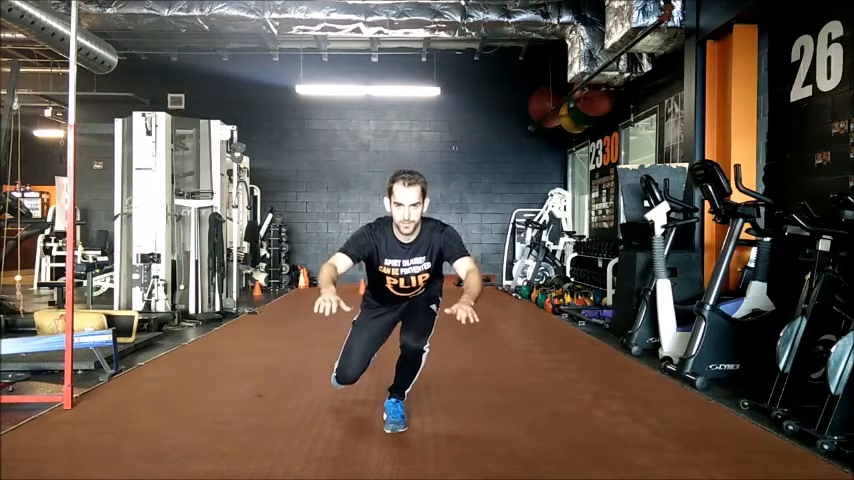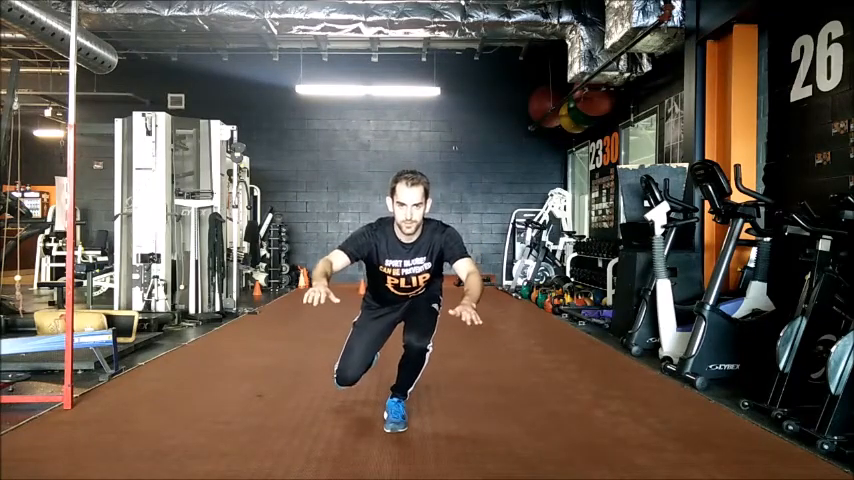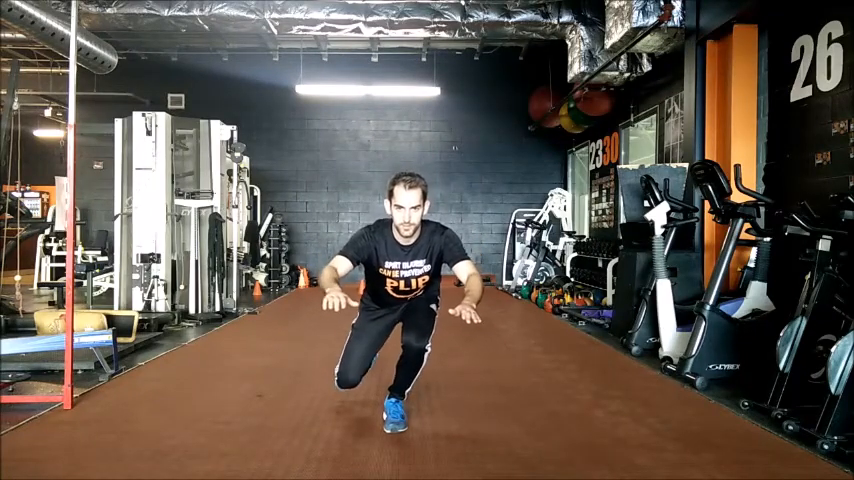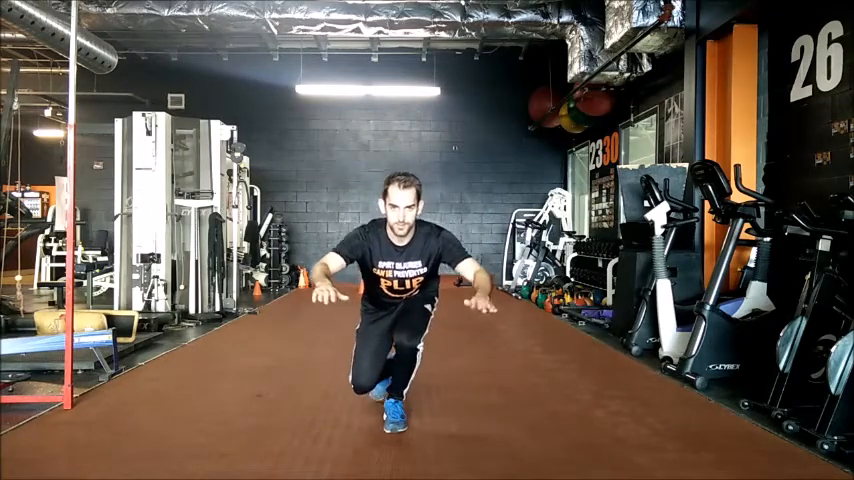
dt=0.5s
person 1, frame 1
left shoulder: (442, 235)
right shoulder: (371, 235)
left elbow: (470, 271)
right elbow: (332, 265)
left wrist: (466, 300)
right wrist: (328, 290)
left hip: (422, 300)
right hip: (379, 303)
left knee: (414, 343)
right knee: (346, 375)
left ankle: (395, 400)
right ankle: (366, 354)
person 1, frame 2
left shoulder: (443, 235)
right shoulder: (372, 235)
left elbow: (471, 273)
right elbow: (330, 261)
left wrist: (468, 302)
right wrist: (320, 281)
left hip: (423, 300)
right hip: (379, 303)
left knee: (417, 343)
right knee: (346, 377)
left ankle: (397, 400)
right ankle: (369, 354)
person 1, frame 3
left shoulder: (441, 237)
right shoulder: (370, 237)
left elbow: (471, 275)
right elbow: (331, 269)
left wrist: (468, 302)
right wrist: (333, 289)
left hip: (421, 301)
right hip: (378, 304)
left knee: (416, 343)
right knee: (347, 379)
left ankle: (395, 400)
right ankle: (367, 352)
person 1, frame 4
left shoulder: (437, 238)
right shoulder: (365, 237)
left elbow: (477, 272)
right elbow: (322, 266)
left wrist: (481, 293)
right wrist: (323, 282)
left hip: (418, 301)
right hip: (377, 306)
left knee: (407, 342)
right knee: (363, 384)
left ankle: (394, 400)
right ankle: (387, 367)
